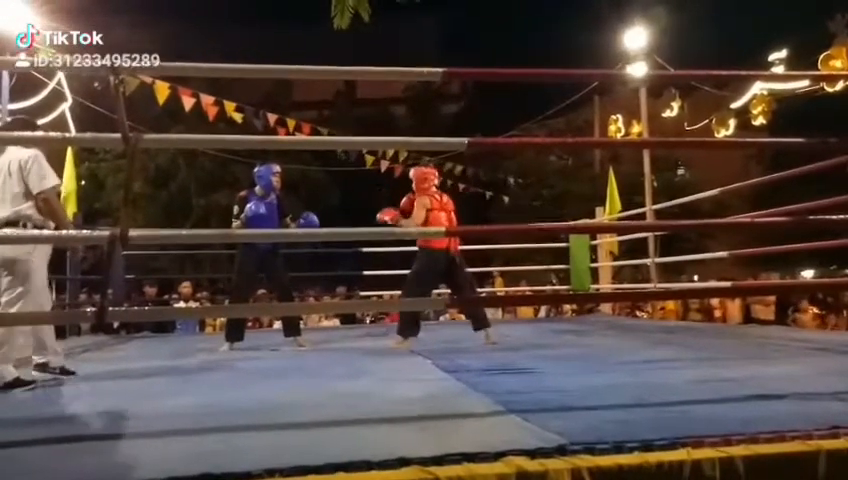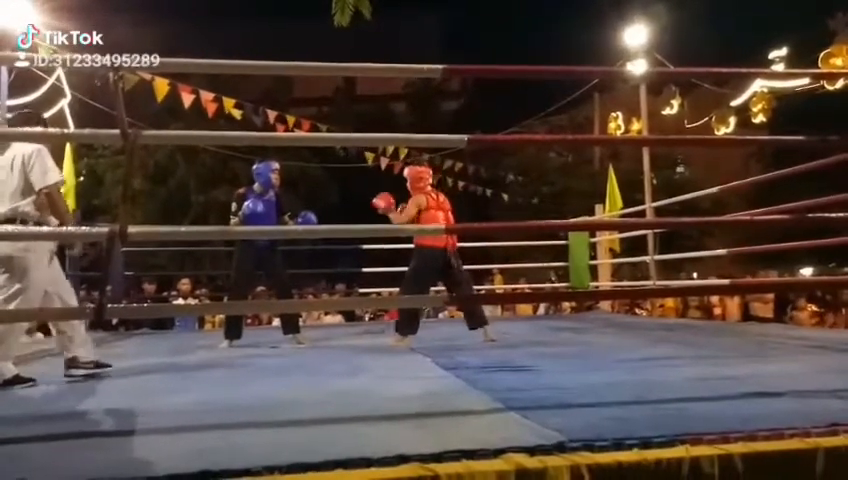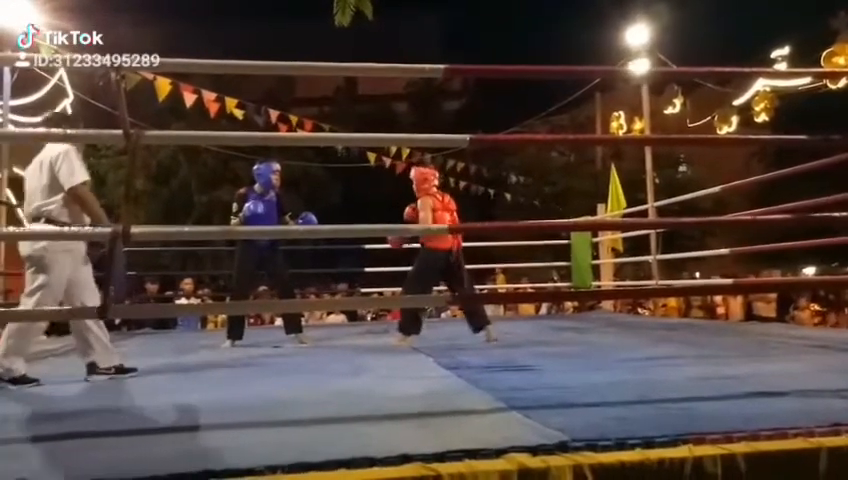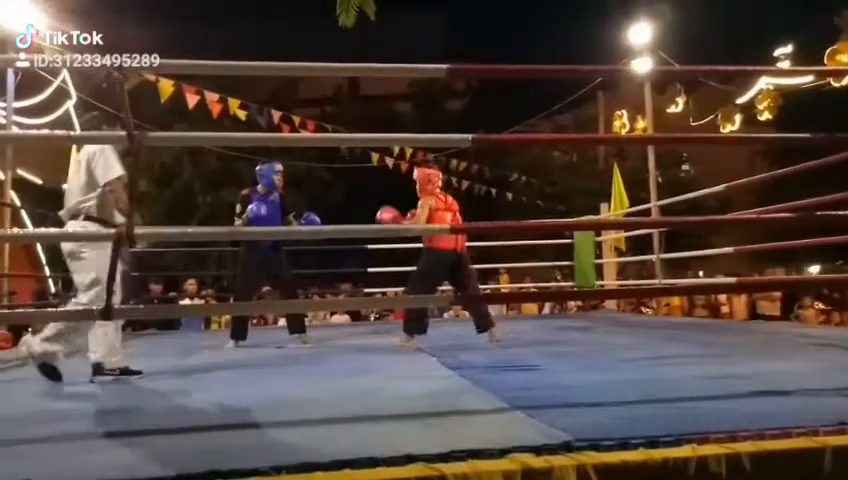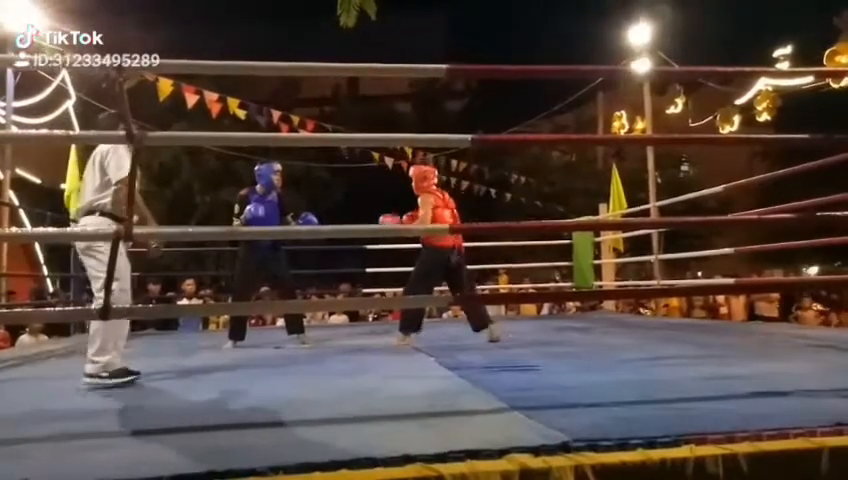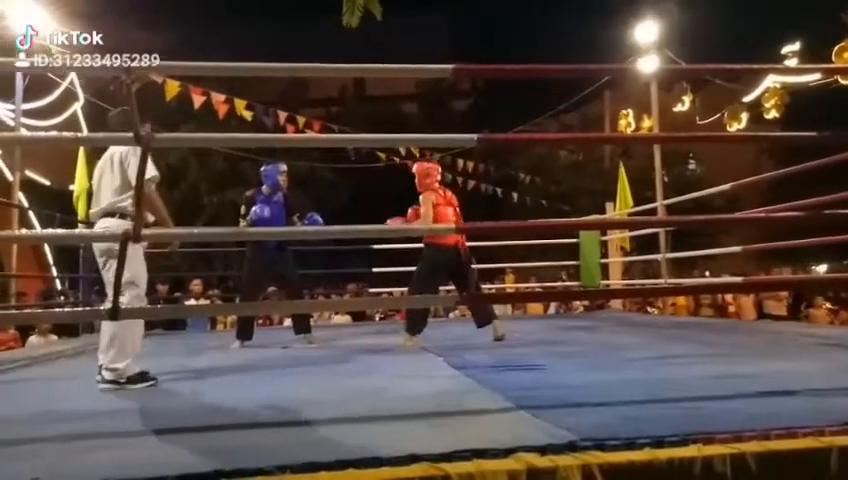
dt=0.3s
person 1, frame 1
right shoulder: (30, 156)
right elbow: (46, 198)
right wrist: (71, 233)
right hip: (25, 240)
left knee: (37, 302)
left ankle: (47, 359)
person 1, frame 2
right shoulder: (34, 151)
right elbow: (49, 192)
right wrist: (71, 229)
left hip: (23, 239)
right hip: (28, 239)
left knee: (61, 297)
left ankle: (78, 357)
person 1, frame 3
left shoulder: (39, 160)
right shoulder: (64, 151)
right elbow: (80, 192)
right wrist: (106, 226)
left hip: (62, 241)
right hip: (53, 239)
left knee: (86, 301)
right knee: (38, 304)
left ankle: (101, 362)
person 1, frame 4
left shoulder: (87, 154)
right shoulder: (101, 150)
right elbow: (114, 191)
left wrist: (121, 228)
left hip: (97, 234)
left knee: (109, 301)
right knee: (93, 300)
left ankle: (107, 362)
right ankle: (44, 347)
person 1, frame 5
left shoulder: (101, 153)
right shoulder: (115, 148)
right elbow: (126, 188)
right wrist: (150, 223)
left hip: (103, 230)
right hip: (101, 230)
left knee: (116, 297)
right knee: (113, 295)
left ankle: (107, 362)
right ankle: (100, 365)
person 1, frame 6
left shoulder: (105, 158)
right shoulder: (132, 148)
right elbow: (146, 190)
right wrist: (169, 227)
left hip: (105, 229)
right hip: (123, 229)
left knee: (119, 300)
right knee: (129, 299)
left ankle: (111, 366)
right ankle: (117, 371)
person 2, frame 1
left shoulder: (276, 198)
right shoulder: (245, 197)
left elbow: (286, 224)
right elbow: (235, 228)
left wrist: (301, 224)
right wrist: (245, 217)
left hip: (271, 250)
right hip: (250, 251)
left knee: (285, 291)
right knee: (240, 294)
left ankle: (296, 336)
right ankle: (230, 340)
person 2, frame 2
left shoulder: (275, 195)
right shoulder: (243, 195)
left elbow: (285, 221)
right elbow: (232, 225)
left wrist: (299, 222)
right wrist: (242, 215)
left hip: (269, 248)
right hip: (248, 248)
left knee: (284, 288)
right knee: (238, 291)
left ankle: (294, 333)
right ankle: (229, 337)
person 2, frame 3
left shoulder: (275, 196)
right shoulder: (244, 195)
left elbow: (285, 221)
right elbow: (233, 225)
left wrist: (299, 223)
right wrist: (243, 216)
left hip: (271, 247)
right hip: (249, 248)
left knee: (286, 288)
right knee: (240, 291)
left ankle: (296, 332)
right ankle: (232, 337)
person 2, frame 4
left shoulder: (279, 196)
right shoulder: (247, 196)
left elbow: (289, 221)
right elbow: (237, 225)
left wrist: (302, 223)
right wrist: (247, 217)
left hip: (274, 248)
right hip: (253, 249)
left knee: (289, 289)
right knee: (243, 292)
left ankle: (300, 332)
right ankle: (235, 337)
person 2, frame 5
left shoulder: (278, 196)
right shoulder: (246, 196)
left elbow: (287, 221)
right elbow: (236, 226)
left wrist: (300, 223)
right wrist: (245, 218)
left hip: (273, 248)
right hip: (251, 250)
left knee: (288, 289)
right knee: (241, 292)
left ankle: (298, 332)
right ankle: (234, 338)
person 2, frame 6
left shoulder: (283, 197)
right shoulder: (252, 197)
left elbow: (293, 221)
right elbow: (242, 227)
left wrist: (306, 223)
right wrist: (251, 219)
left hip: (280, 249)
right hip: (258, 250)
left knee: (295, 289)
right knee: (249, 292)
left ankle: (305, 332)
right ankle: (241, 338)
person 3, frame 1
left shoulder: (423, 200)
right shoulder: (445, 199)
left elbow: (414, 225)
left wrist: (396, 219)
right wrist: (412, 211)
left hip: (431, 254)
right hip: (450, 253)
left knee: (411, 294)
right knee: (466, 292)
left ankle: (404, 338)
right ankle: (487, 333)
person 3, frame 2
left shoulder: (418, 199)
right shoulder: (440, 198)
left elbow: (402, 221)
left wrist: (388, 211)
right wrist: (408, 214)
left hip: (428, 251)
right hip: (448, 251)
left knee: (410, 292)
right knee: (463, 290)
left ankle: (403, 336)
right ankle: (485, 331)
person 3, frame 3
left shoulder: (425, 200)
right shoulder: (447, 199)
left elbow: (426, 227)
left wrist: (403, 237)
right wrist: (418, 215)
left hip: (433, 252)
right hip: (452, 252)
left knee: (412, 291)
right knee: (465, 291)
left ankle: (406, 335)
right ankle: (488, 331)
person 3, frame 4
left shoulder: (427, 201)
right shoulder: (448, 200)
left elbow: (418, 224)
left wrist: (396, 221)
right wrist: (417, 218)
left hip: (437, 253)
right hip: (457, 252)
left knee: (416, 291)
right knee: (470, 292)
left ankle: (409, 336)
right ankle: (491, 331)
person 3, frame 5
left shoulder: (425, 198)
right shoulder: (445, 197)
left elbow: (424, 224)
left wrist: (401, 226)
right wrist: (416, 220)
left hip: (435, 250)
right hip: (454, 250)
left knee: (414, 291)
right knee: (466, 290)
left ankle: (405, 335)
right ankle: (491, 329)
person 3, frame 6
left shoulder: (427, 196)
right shoulder: (448, 195)
left elbow: (426, 224)
left wrist: (404, 225)
right wrist: (418, 216)
left hip: (438, 249)
right hip: (457, 248)
left knee: (419, 290)
right knee: (471, 288)
left ankle: (412, 335)
right ankle: (496, 327)
